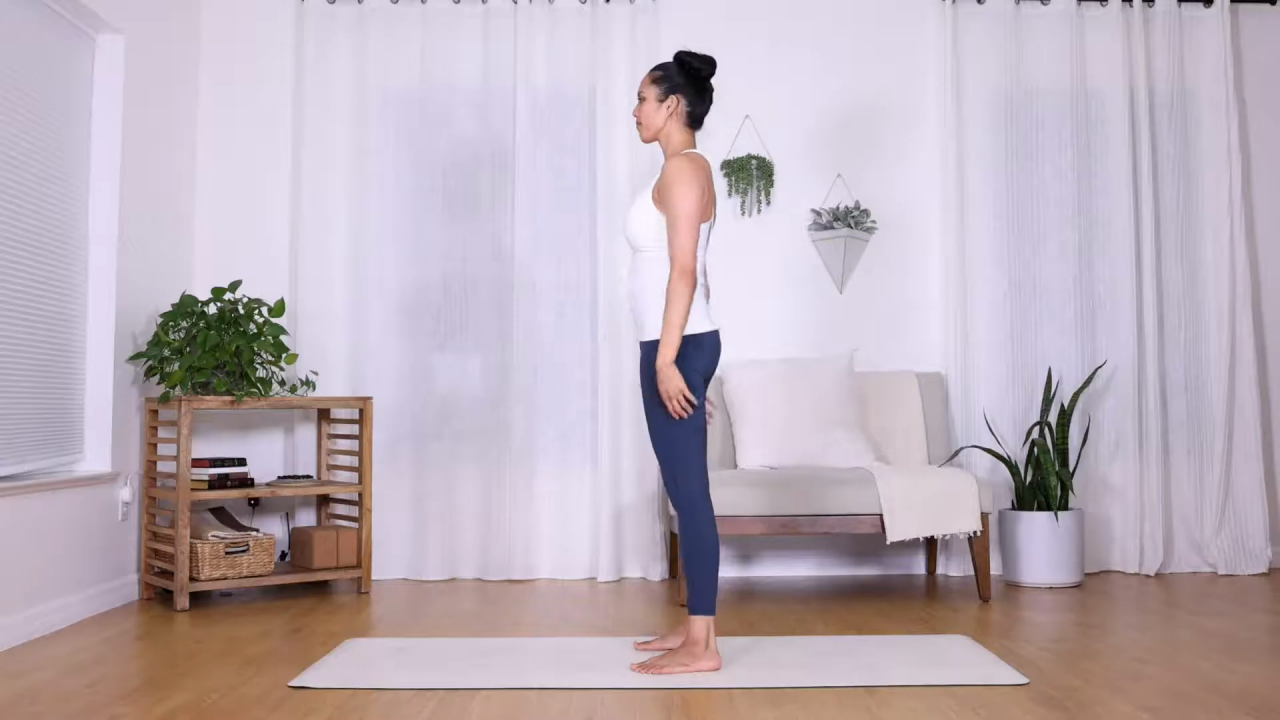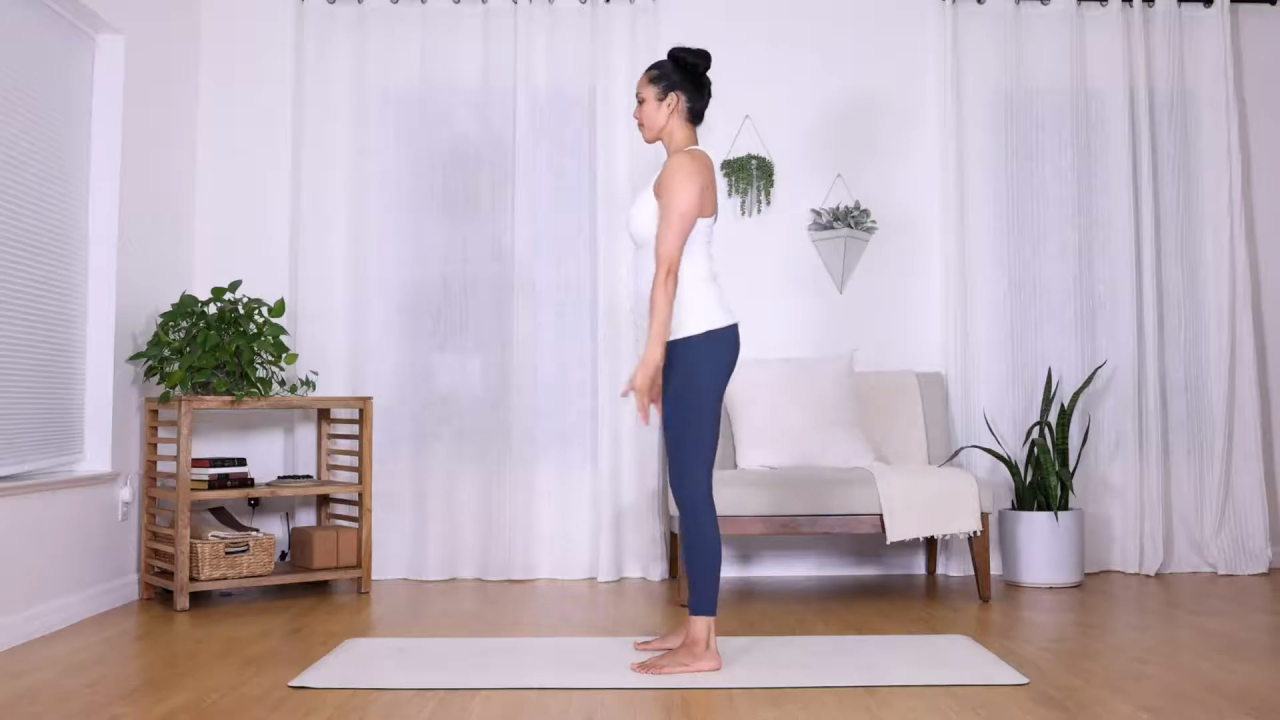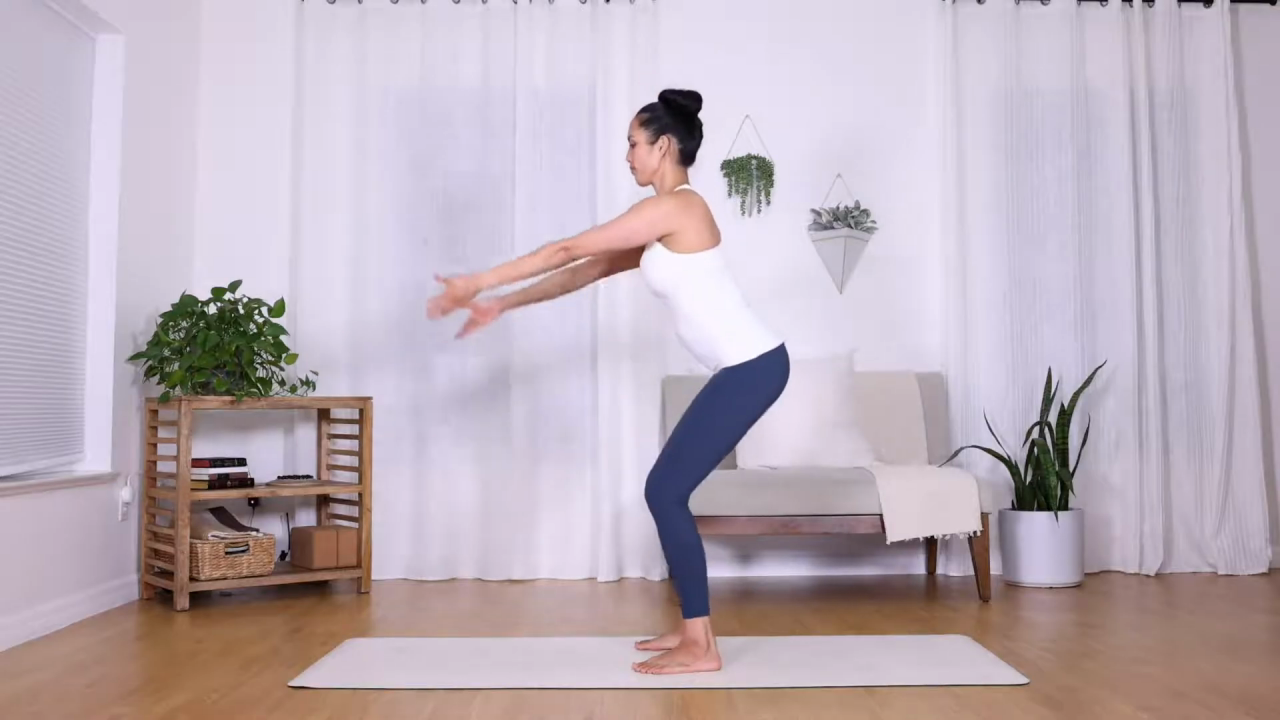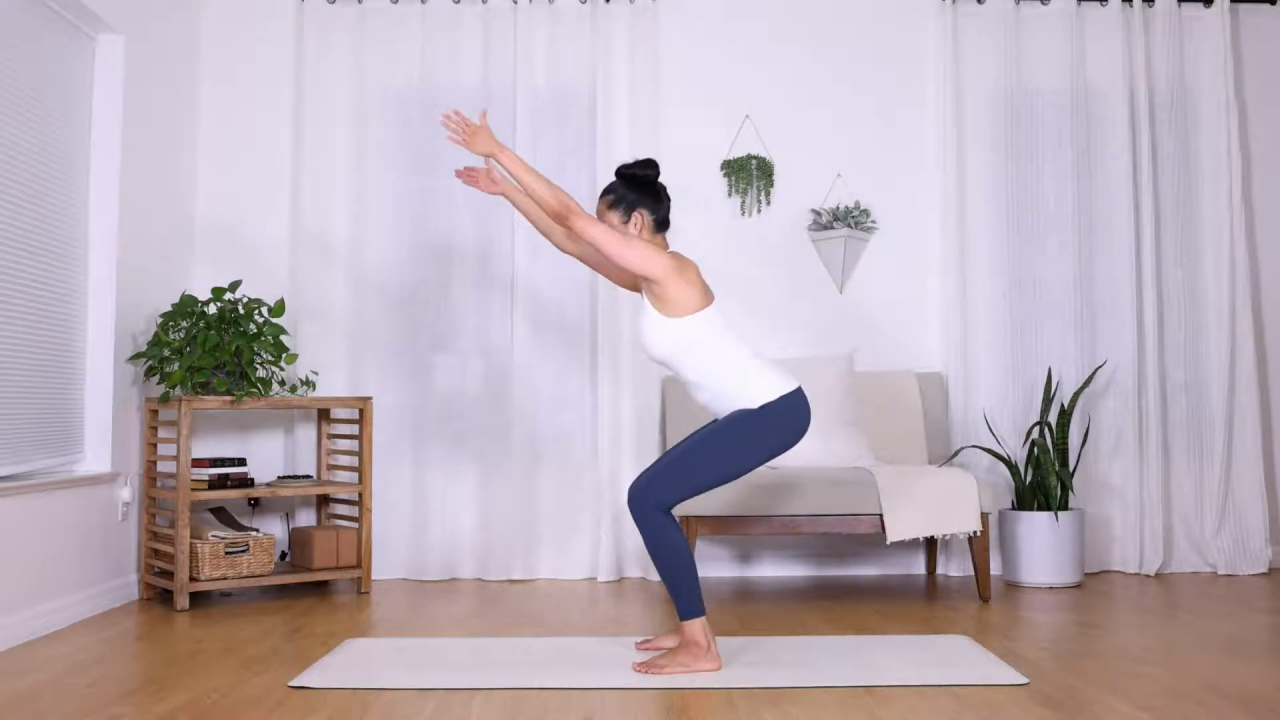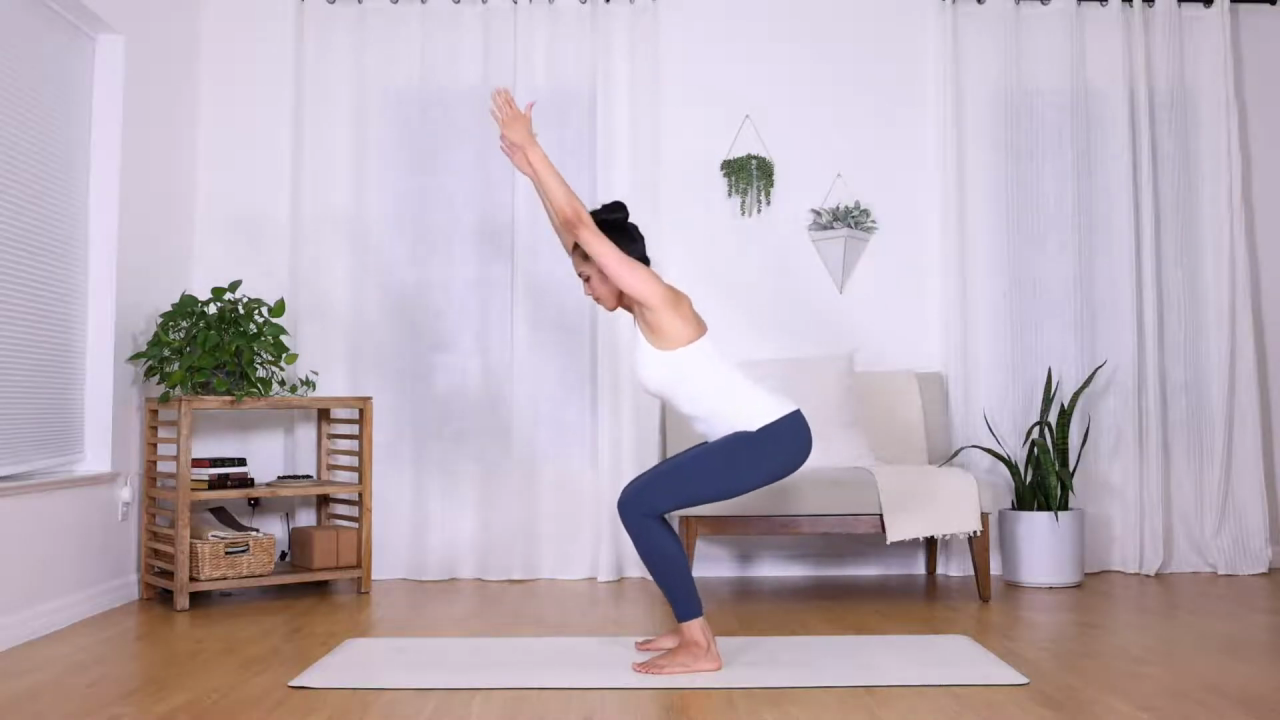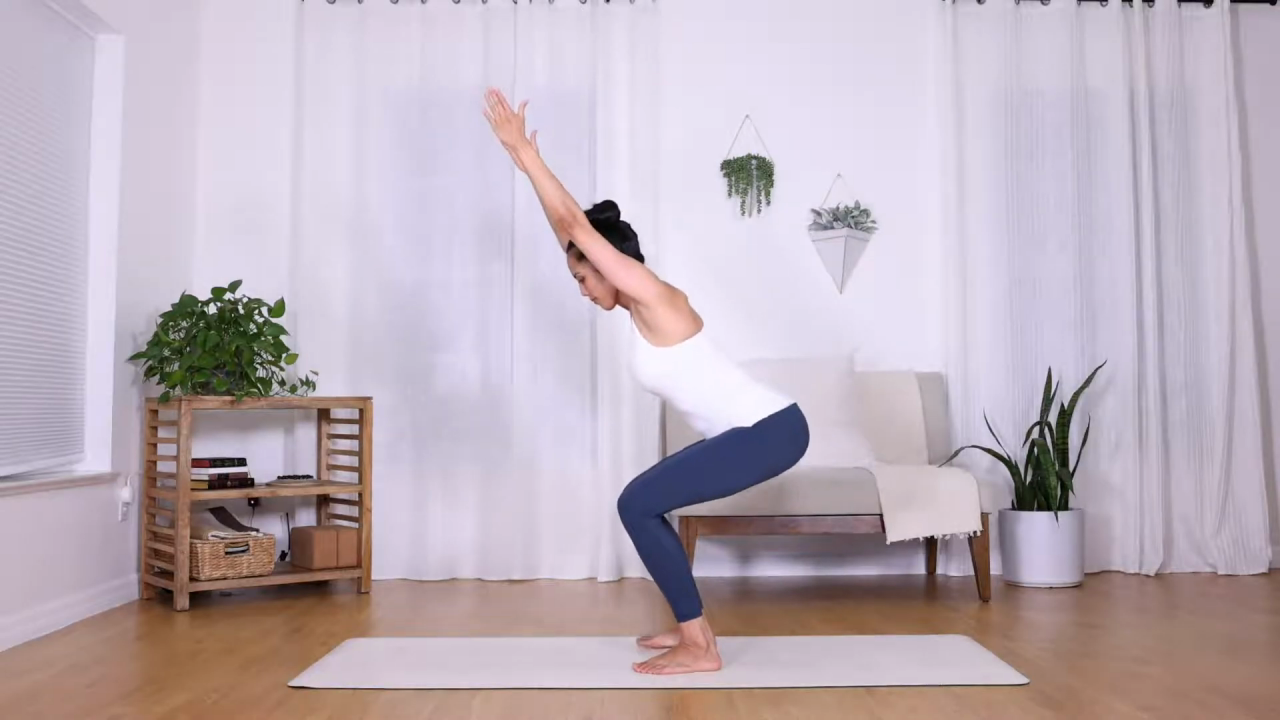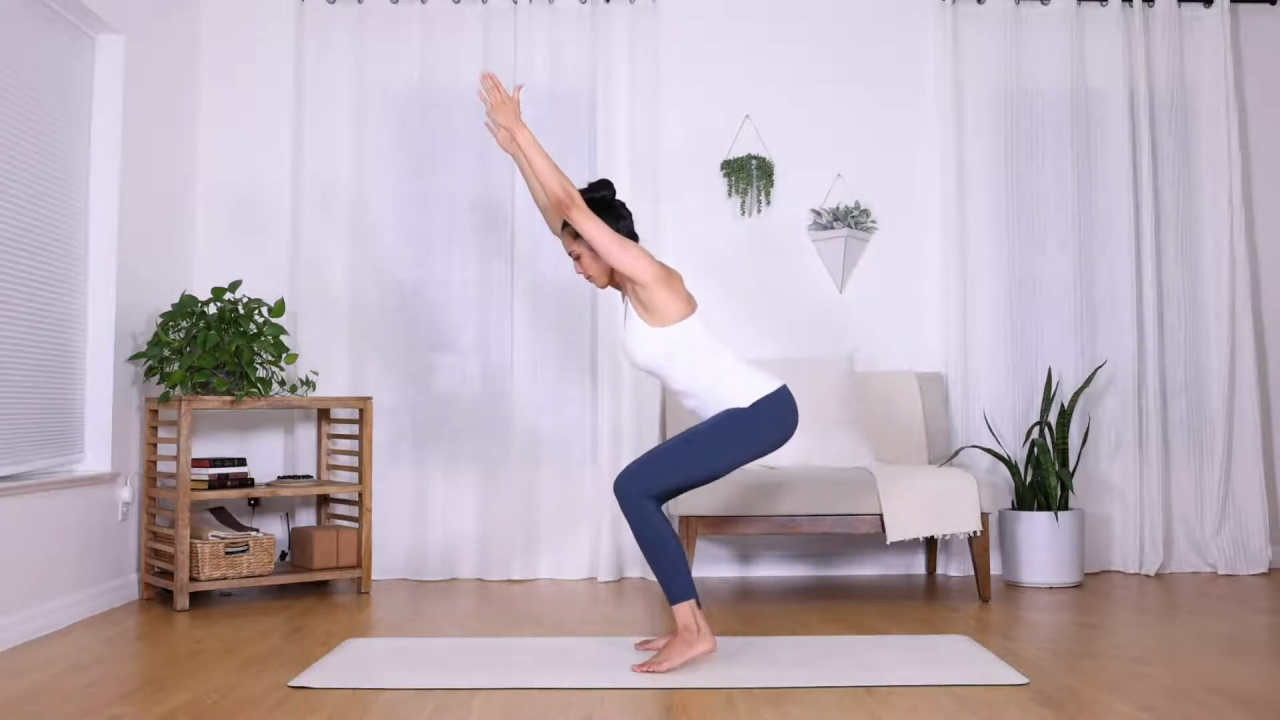
dt=0.7s
person 1, frame 1
left shoulder: (682, 170)
right shoulder: (684, 171)
left elbow: (683, 272)
left wrist: (666, 359)
left hip: (677, 347)
right hip: (678, 345)
left knee: (689, 493)
right knee: (684, 492)
left ankle: (702, 646)
right ankle: (695, 626)
person 1, frame 2
left shoulder: (684, 164)
right shoulder: (682, 167)
left elbow: (668, 269)
left wrist: (651, 359)
right wrist: (655, 359)
left hip: (700, 342)
right hip: (694, 343)
left knee: (691, 490)
right knee: (687, 488)
left ankle: (702, 647)
right ankle: (695, 628)
person 1, frame 3
left shoulder: (672, 207)
right shoulder: (672, 213)
left elbow: (571, 251)
right elbow: (591, 269)
left wrist: (481, 282)
right wrist: (505, 303)
left hip: (749, 368)
right hip: (745, 367)
left knee: (666, 493)
right knee: (667, 492)
left ankle: (699, 647)
right ankle: (693, 629)
person 1, frame 4
left shoulder: (667, 268)
right shoulder: (648, 279)
left elbow: (570, 215)
right elbow: (567, 237)
left wrist: (497, 150)
right wrist: (504, 189)
left hip: (772, 412)
right hip: (761, 409)
left knee: (648, 499)
right knee: (651, 499)
left ankle: (700, 647)
right ankle: (693, 628)
person 1, frame 5
left shoulder: (659, 302)
right shoulder: (647, 307)
left elbow: (580, 224)
right elbow: (576, 235)
left wrist: (530, 145)
right wrist: (531, 173)
left hip: (773, 436)
right hip: (763, 432)
left knee: (638, 504)
right knee: (644, 503)
left ankle: (699, 647)
right ankle: (692, 630)
person 1, frame 6
left shoulder: (655, 298)
right shoulder: (644, 306)
left elbow: (577, 224)
right elbow: (572, 234)
left wrist: (523, 149)
right wrist: (529, 166)
left hip: (769, 431)
right hip: (759, 429)
left knee: (638, 505)
right knee: (645, 503)
left ankle: (699, 647)
right ankle: (691, 628)
person 1, frame 7
left shoulder: (650, 278)
right shoulder: (633, 286)
left elbow: (572, 205)
right elbow: (559, 214)
left wrist: (519, 129)
right wrist: (515, 152)
left hip: (760, 412)
right hip: (747, 413)
left knee: (633, 487)
right knee: (642, 493)
left ankle: (692, 630)
right ankle: (689, 622)
